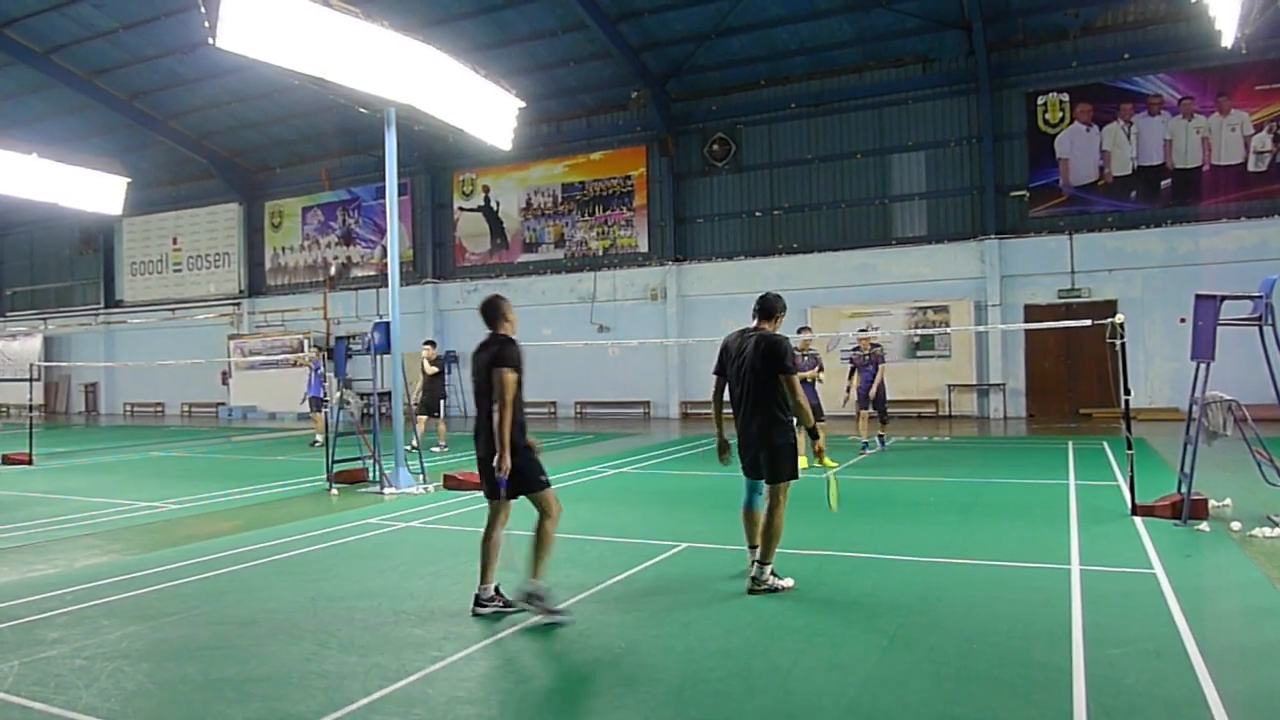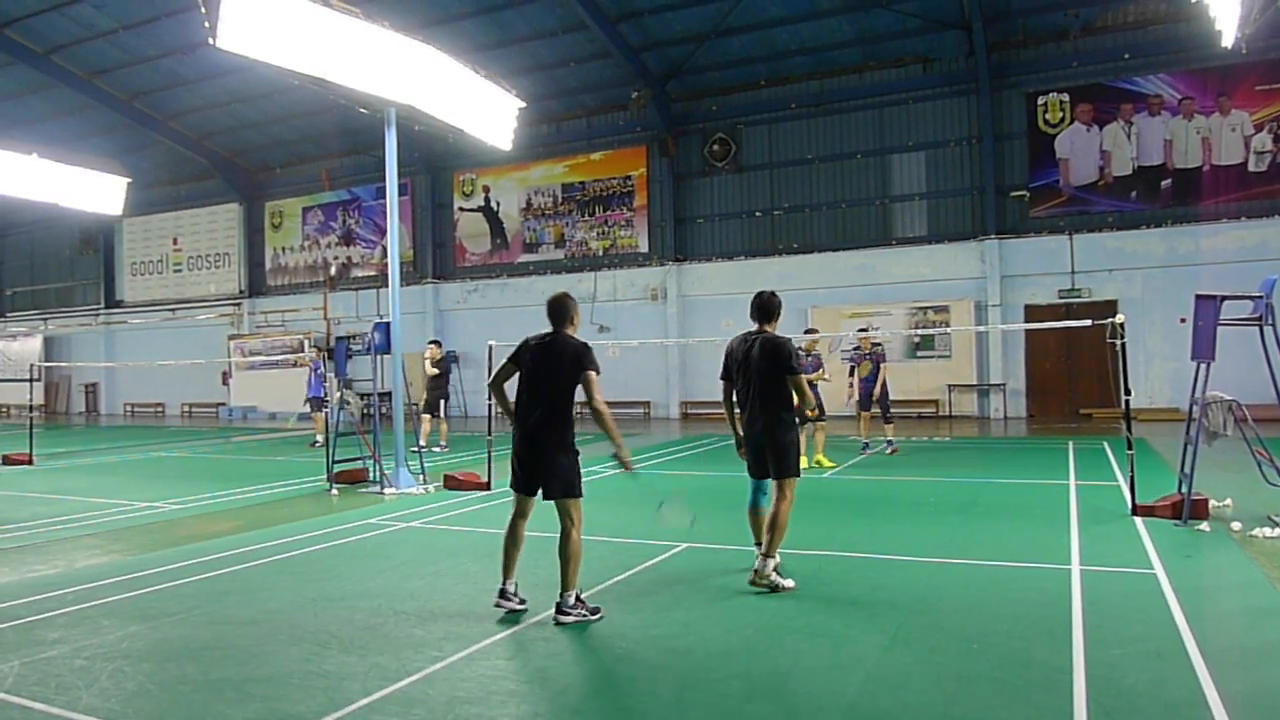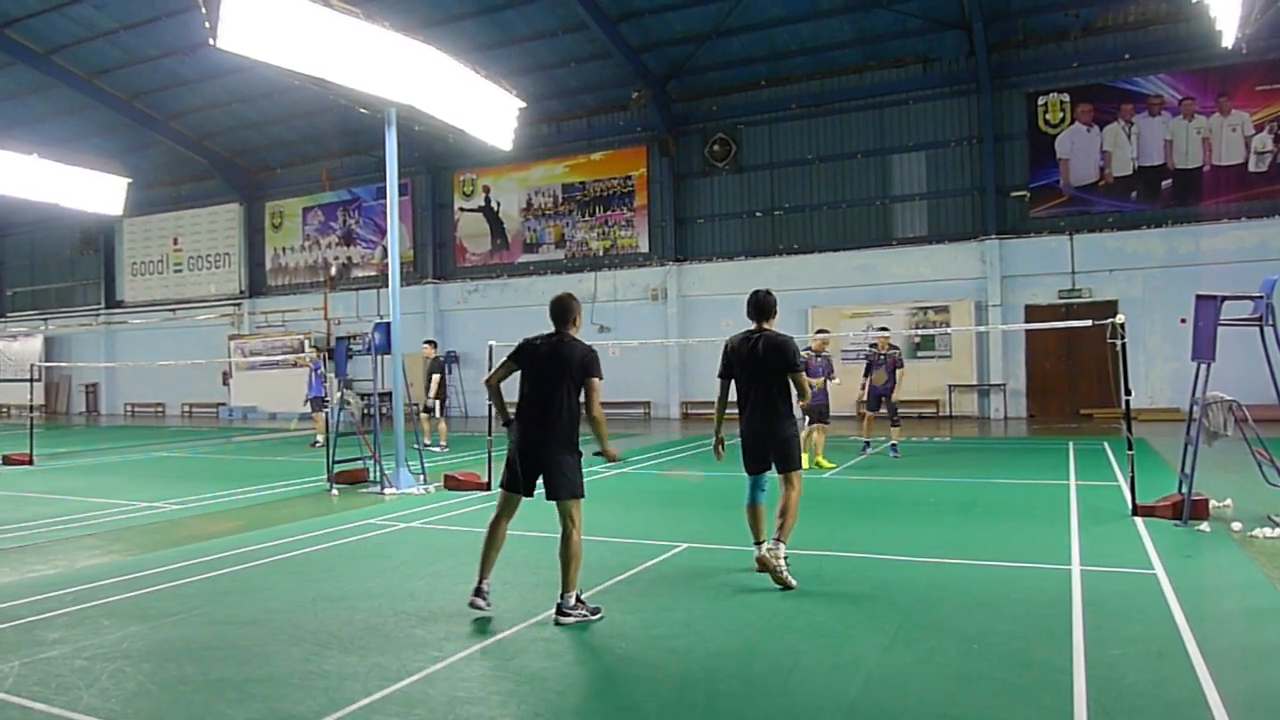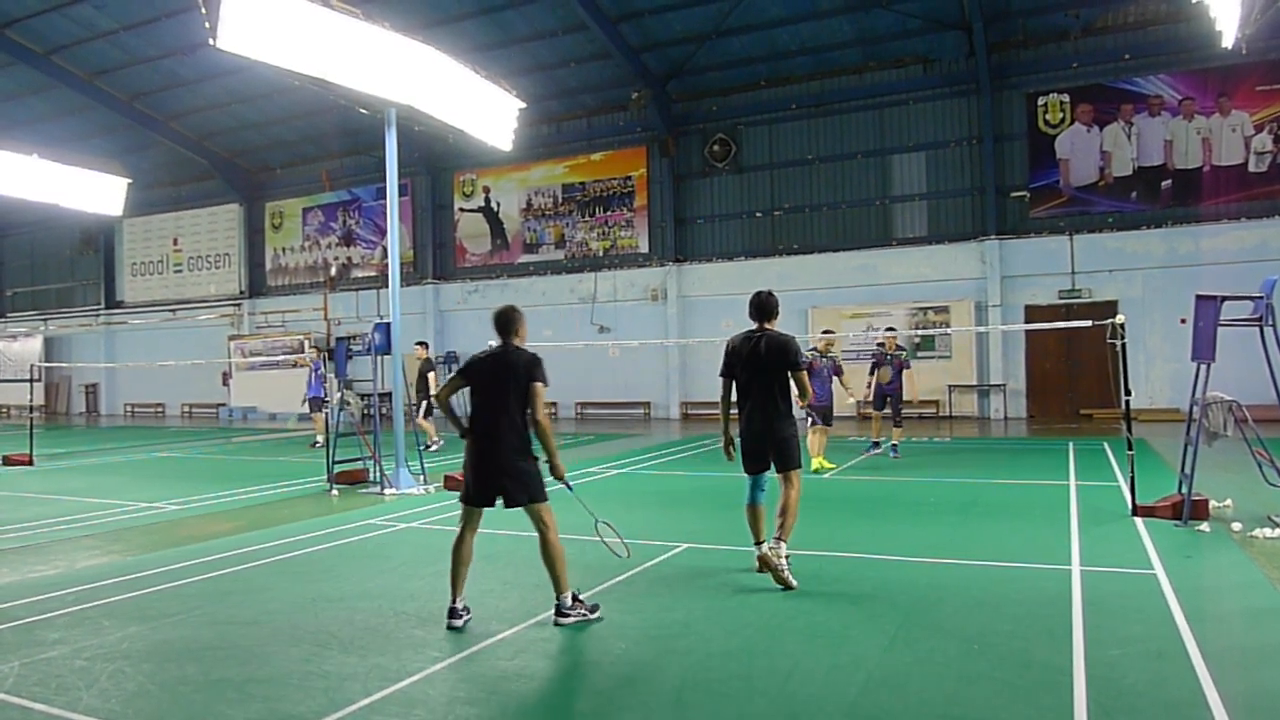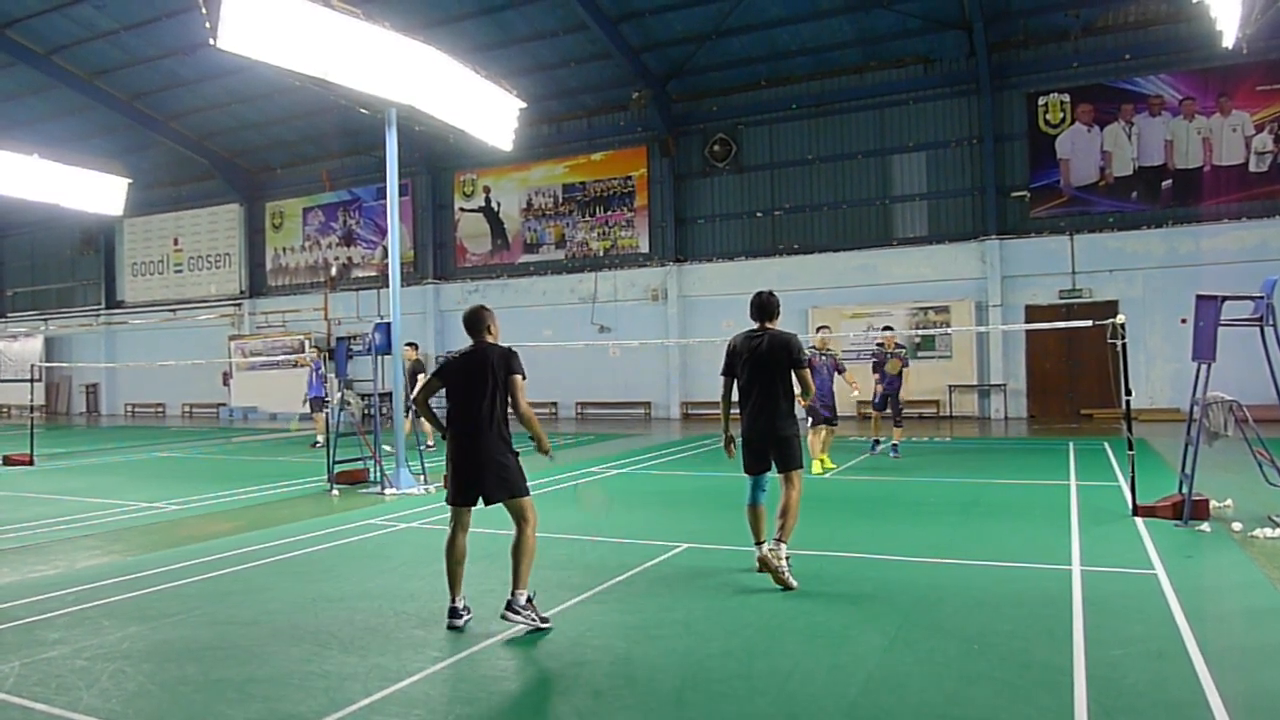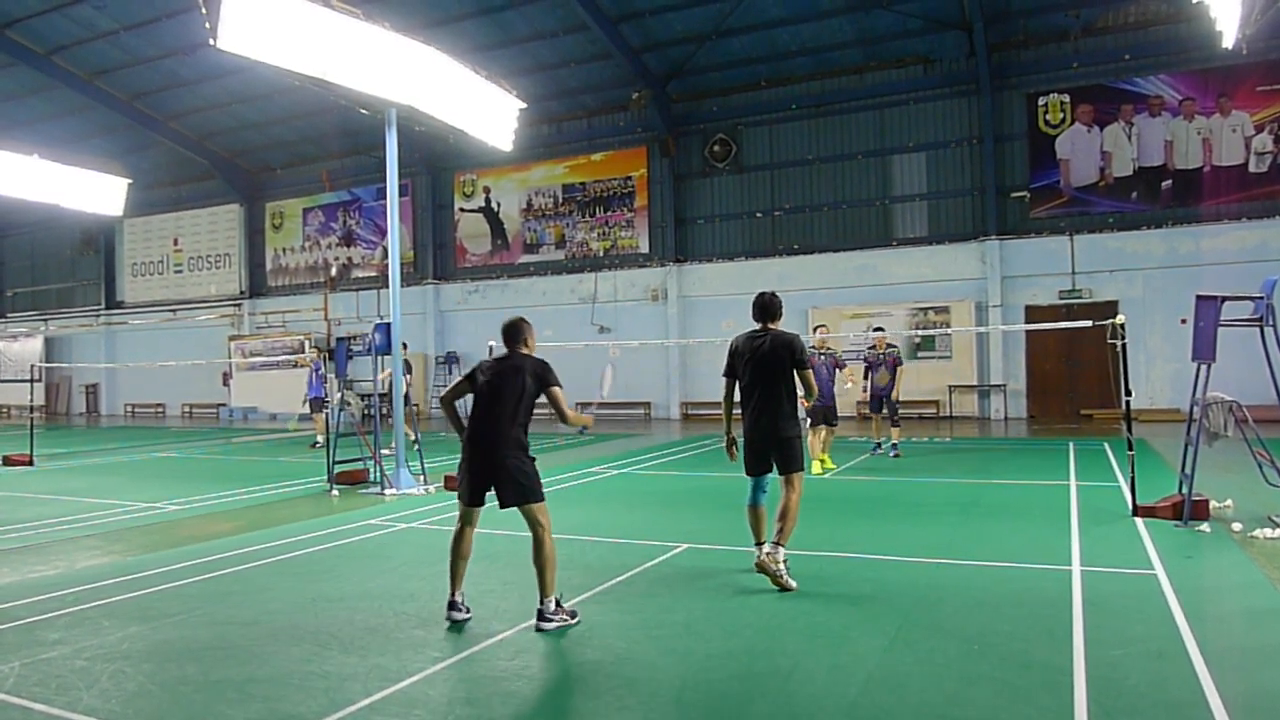
dt=0.4s
person 1, frame 1
left shoulder: (483, 349)
right shoulder: (507, 347)
right elbow: (503, 401)
right wrist: (506, 450)
left hip: (488, 445)
right hip: (508, 445)
left knee: (498, 517)
right knee: (550, 510)
left ankle: (485, 594)
right ankle: (534, 589)
person 1, frame 2
left shoulder: (529, 345)
right shoulder: (579, 351)
left elbow: (494, 385)
right elbow: (595, 403)
right wrist: (619, 446)
left hip: (524, 443)
right hip: (556, 446)
left knee: (519, 515)
right knee: (572, 522)
left ankle: (507, 589)
right ankle: (568, 602)
person 1, frame 3
left shoulder: (530, 346)
right shoulder: (586, 354)
left elbow: (492, 381)
right elbow: (594, 411)
left wrist: (507, 419)
right wrist: (604, 445)
left hip: (524, 443)
right hip: (560, 448)
left knee: (503, 514)
right knee: (572, 524)
left ankle: (481, 588)
right ankle: (568, 603)
person 1, frame 4
left shoulder: (478, 361)
right shoulder: (530, 362)
left elbow: (441, 397)
right elbow: (538, 416)
left wrist: (464, 431)
right wrist: (554, 458)
left hip: (479, 456)
right hip: (515, 456)
left knee: (467, 528)
right knee: (547, 527)
left ankle: (457, 606)
right ankle: (566, 604)
person 1, frame 5
left shoulder: (453, 362)
right shoulder: (505, 356)
left elbow: (420, 399)
right elbow: (520, 407)
left wrist: (444, 431)
right wrist: (541, 436)
left hip: (460, 453)
right hip: (495, 451)
left knee: (459, 527)
right knee: (527, 520)
left ankle: (457, 607)
right ankle: (518, 600)
person 1, frame 6
left shoulder: (485, 367)
right shoulder: (538, 367)
left elbow: (446, 399)
right elbow: (565, 415)
left wrist: (463, 434)
right wrist: (585, 420)
left hip: (475, 452)
right hip: (510, 453)
left knee: (466, 524)
right knee: (541, 527)
left ankle: (456, 601)
right ankle: (548, 609)
person 2, frame 1
left shoulder: (730, 342)
right shoulder: (777, 344)
left elbow: (717, 395)
right elbow: (796, 397)
left wrist: (721, 436)
right wrist: (814, 434)
left hip: (746, 433)
right hip: (776, 433)
left knee: (753, 489)
right knee: (777, 499)
left ankle: (754, 556)
right ankle: (761, 575)
person 2, frame 2
left shoulder: (734, 345)
right shoulder: (781, 346)
left elbow: (726, 397)
right elbow: (804, 395)
left wrist: (736, 432)
right wrist: (810, 407)
left hip: (752, 432)
right hip: (781, 431)
left knee: (757, 489)
right knee: (783, 495)
left ankle: (763, 553)
right ankle: (764, 567)
person 2, frame 3
left shoulder: (733, 345)
right shoulder: (784, 344)
left elbow: (722, 394)
right elbow: (804, 392)
left wrist: (717, 431)
right wrist: (804, 399)
left hip: (750, 429)
right hip: (781, 426)
left knee: (756, 486)
right knee: (792, 486)
left ankle: (761, 550)
right ankle: (776, 551)
person 2, frame 4
left shoulder: (734, 344)
right shoulder: (786, 343)
left elbow: (725, 393)
right elbow: (805, 391)
left wrist: (726, 432)
right wrist: (804, 400)
left hip: (749, 428)
right hip: (780, 426)
left knee: (755, 486)
right knee: (791, 485)
left ankle: (761, 550)
right ankle: (777, 548)
person 2, frame 5
left shoulder: (736, 343)
right shoulder: (788, 341)
left elbow: (726, 392)
right elbow: (809, 389)
left wrist: (726, 429)
right wrist: (805, 398)
left hip: (751, 428)
right hip: (782, 426)
left knee: (756, 486)
right knee: (792, 485)
left ankle: (761, 550)
right ankle: (777, 549)
person 2, frame 6
left shoulder: (738, 344)
right shoulder: (790, 341)
left elbow: (728, 393)
right elbow: (811, 390)
left wrist: (727, 432)
right wrist: (808, 398)
left hip: (752, 429)
right hip: (784, 427)
left knee: (757, 487)
right knee: (792, 488)
left ankle: (761, 551)
right ankle: (775, 554)
